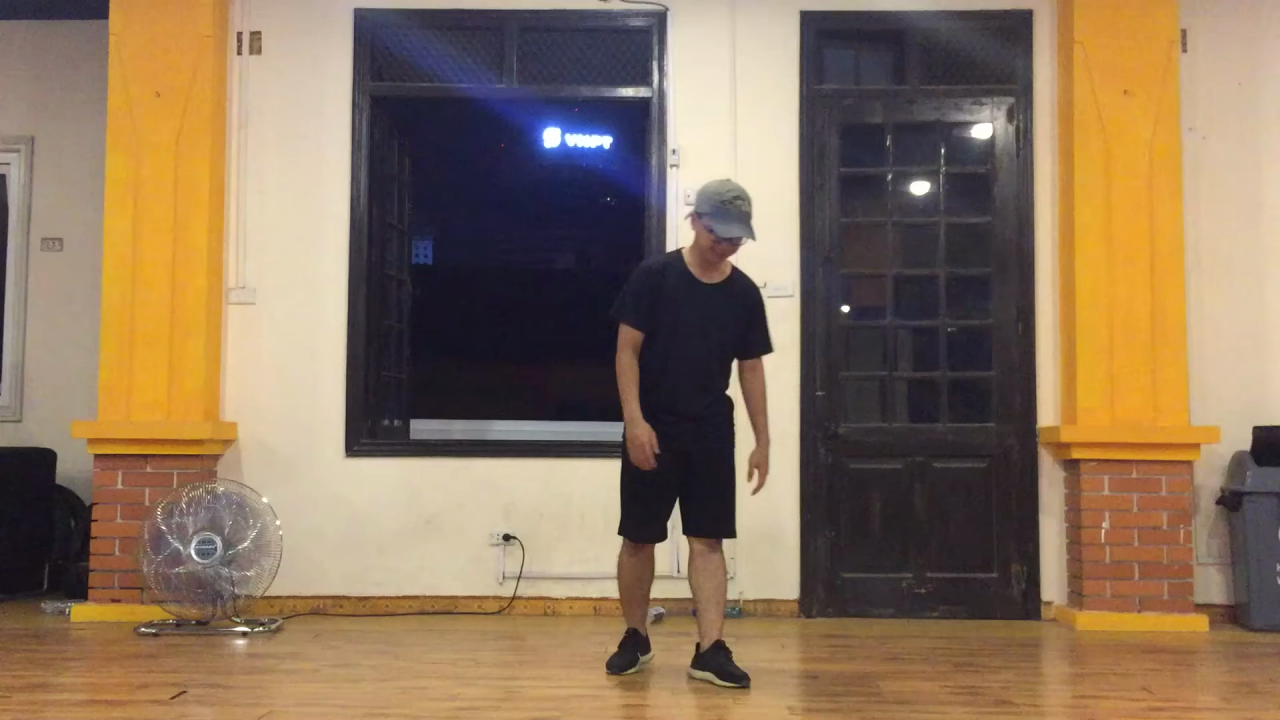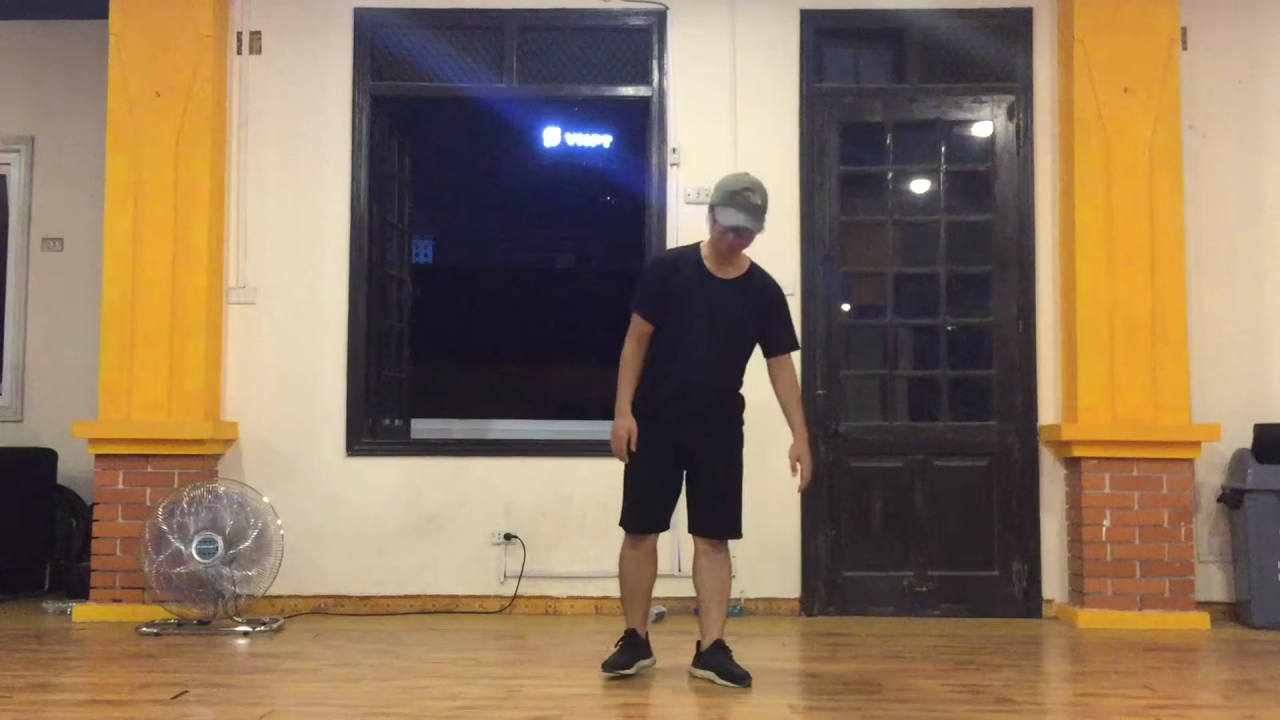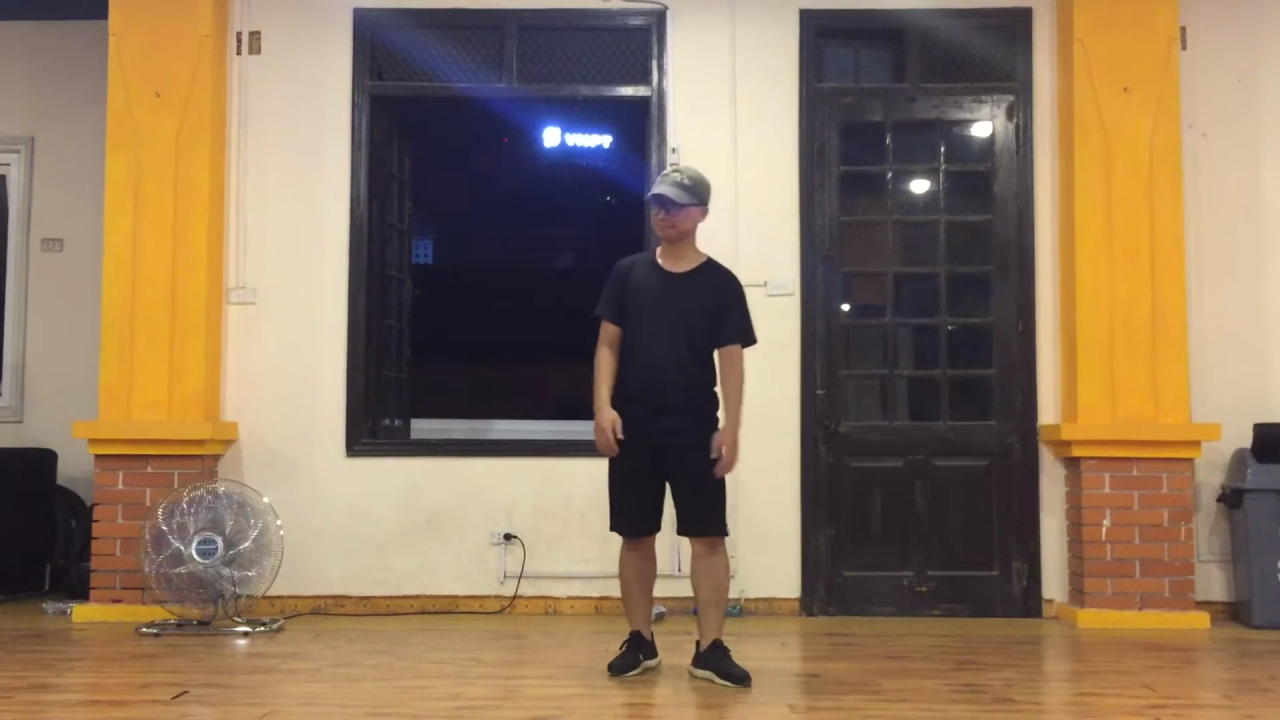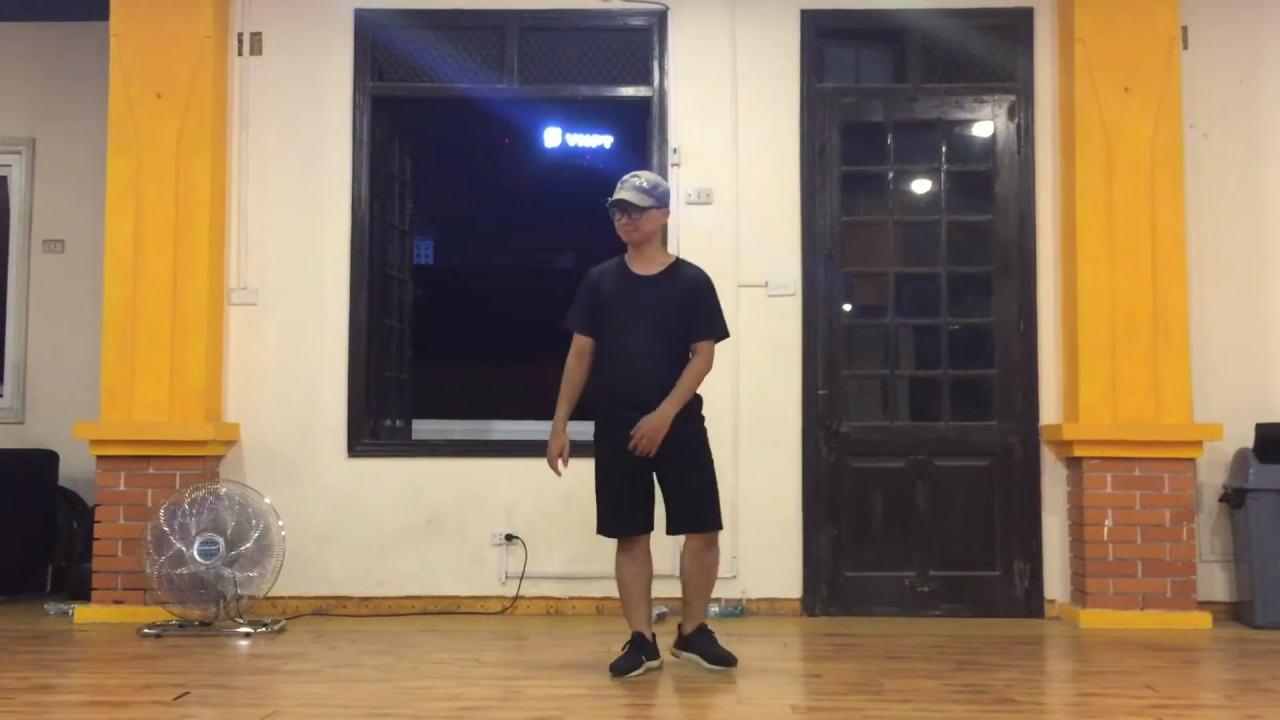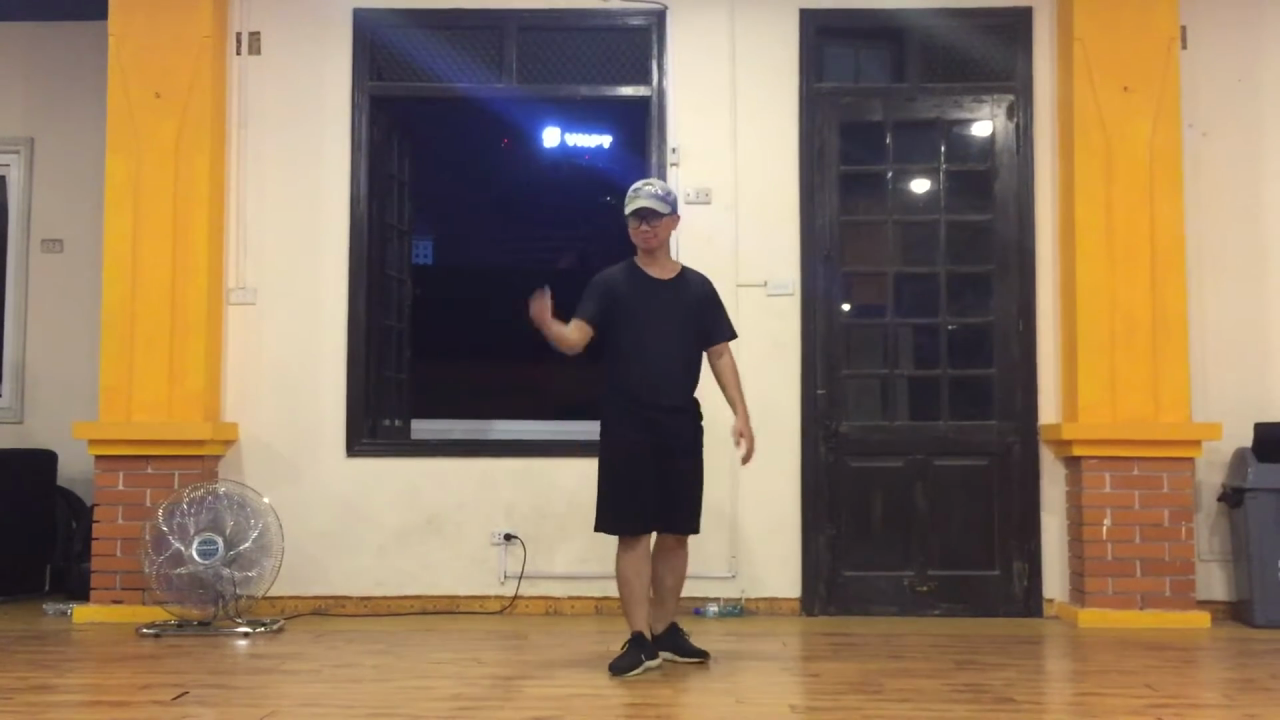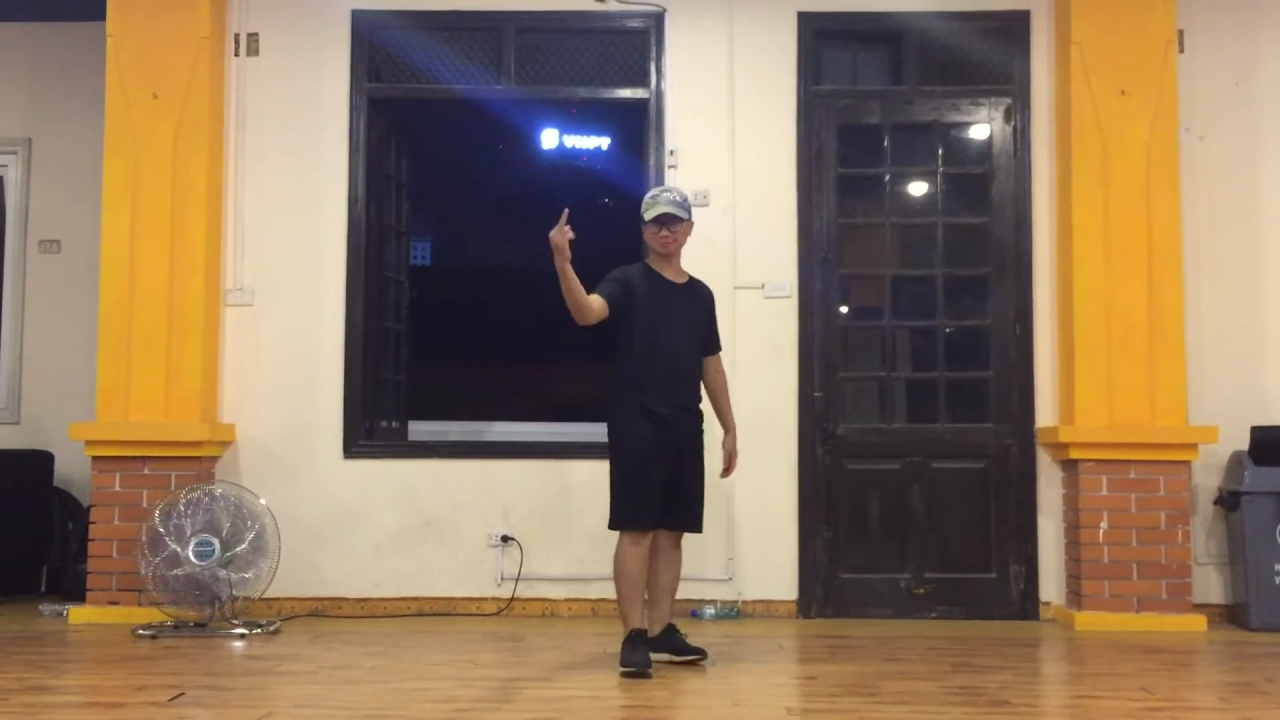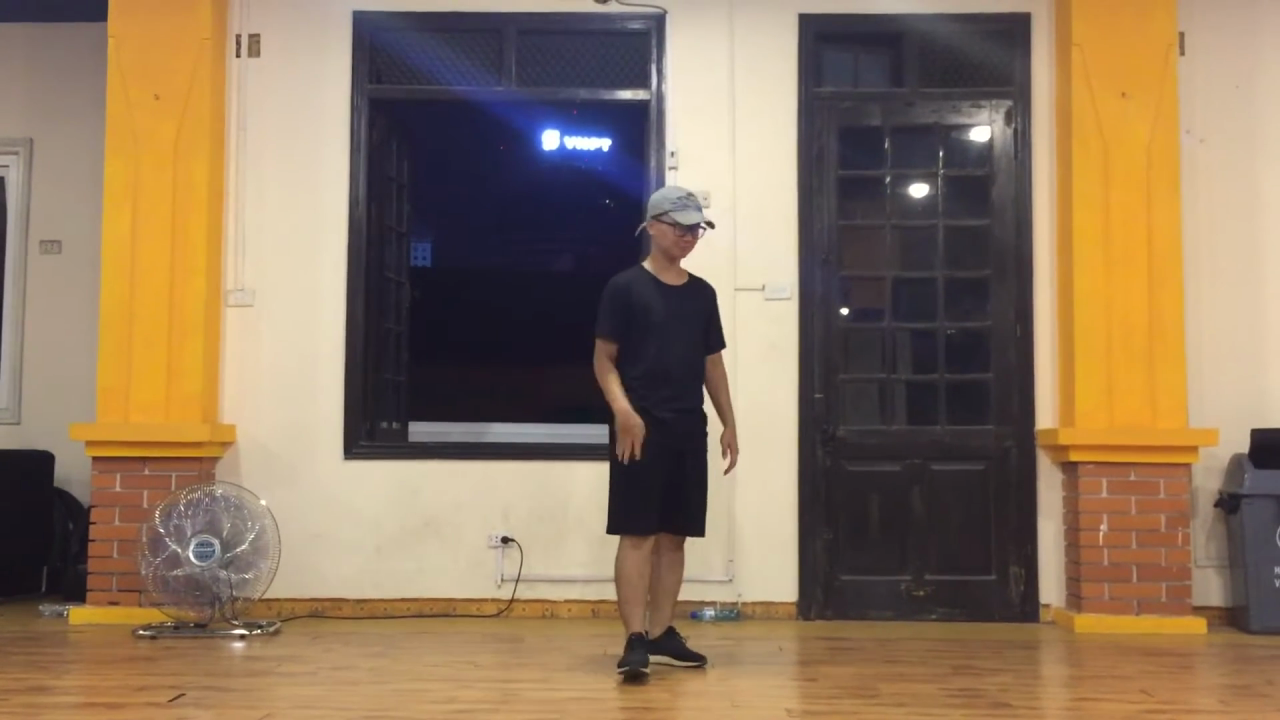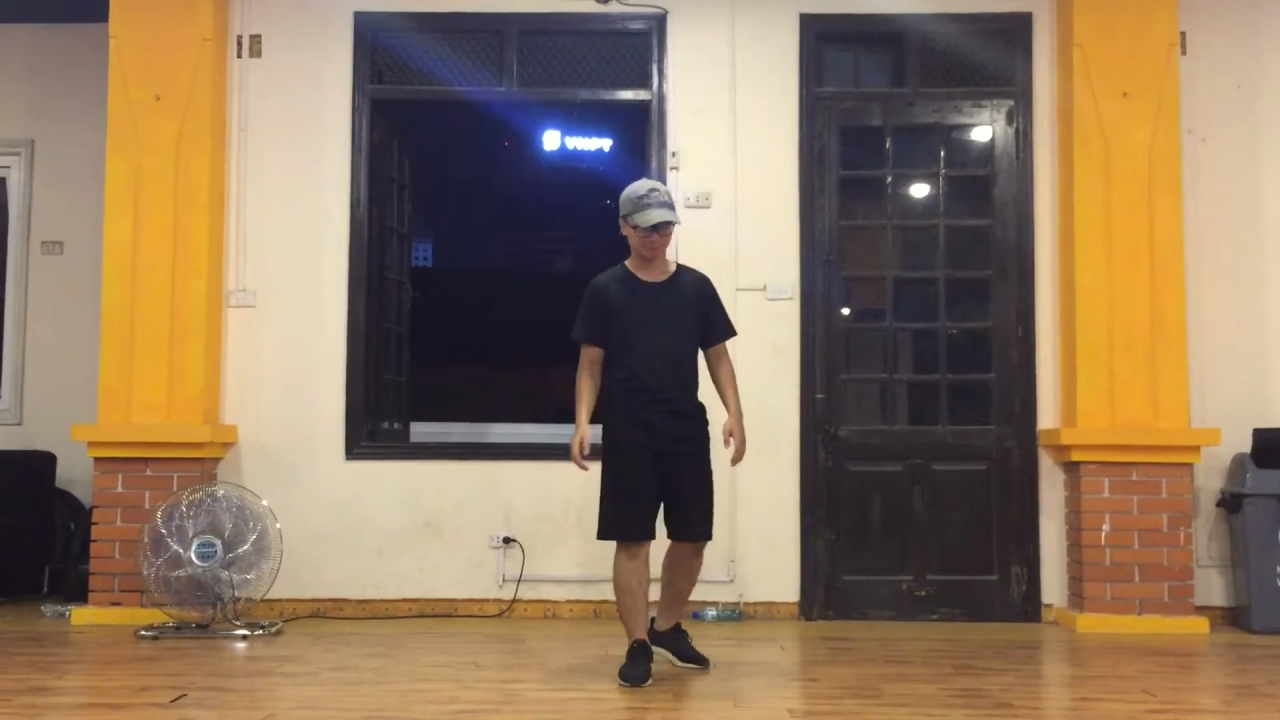
dt=0.4s
person 1, frame 1
left shoulder: (745, 294)
right shoulder: (654, 276)
left elbow: (751, 368)
right elbow: (627, 351)
left wrist: (763, 440)
right wrist: (635, 421)
left hip: (712, 432)
right hip: (652, 428)
left knee: (708, 538)
right knee: (639, 537)
left ankle: (710, 649)
right ankle: (635, 636)
person 1, frame 2
left shoulder: (764, 291)
right shoulder: (667, 268)
left elbow: (781, 364)
right elbow: (637, 341)
left wrist: (799, 436)
right wrist: (623, 411)
left hip: (719, 428)
right hip: (655, 422)
left knee: (713, 538)
right knee: (640, 531)
left ankle: (711, 648)
right ankle: (635, 638)
person 1, frame 3
left shoulder: (721, 283)
right shoulder: (628, 273)
left elbow: (731, 361)
right elbow: (609, 344)
left wrist: (731, 426)
right wrist: (604, 407)
left hip: (695, 428)
right hip: (634, 426)
left knee: (708, 536)
right knee: (637, 535)
left ankle: (710, 649)
right ankle: (640, 639)
person 1, frame 4
left shoulder: (692, 282)
right shoulder: (600, 280)
left elbow: (702, 356)
right elbow: (581, 355)
left wrist: (662, 415)
right wrist: (559, 424)
left hip: (678, 427)
right hip: (616, 429)
left knee: (702, 531)
right knee: (630, 536)
left ankle: (693, 630)
right ankle: (642, 640)
person 1, frame 5
left shoulder: (698, 288)
right shoulder: (611, 283)
left elbow: (720, 354)
right elbow: (575, 338)
left wrist: (740, 413)
right wrist: (548, 326)
left hip: (682, 427)
right hip: (627, 427)
left knee: (675, 534)
right knee: (633, 533)
left ankle: (664, 630)
right ankle: (639, 639)
person 1, frame 6
left shoulder: (701, 294)
right shoulder: (627, 281)
left elbow: (711, 366)
right elbow: (587, 312)
left wrist: (729, 429)
right wrist: (563, 265)
left hip: (686, 426)
right hip: (637, 422)
left knee: (671, 532)
right knee: (636, 530)
left ankle: (660, 631)
right ankle: (634, 636)
person 1, frame 7
left shoulder: (702, 294)
right shoulder: (625, 287)
right elbow: (603, 357)
left wrist: (728, 423)
right wrist: (622, 409)
left hip: (688, 429)
right hip: (641, 428)
left knee: (673, 534)
right knee: (636, 533)
left ankle: (661, 633)
right ankle: (635, 640)
person 1, frame 8
left shoulder: (696, 286)
right shoulder: (605, 289)
left elbow: (717, 354)
right elbow: (590, 363)
left wrist: (734, 413)
right wrist: (583, 424)
left hip: (687, 429)
right hip: (629, 433)
left knee: (693, 536)
right knee: (632, 540)
left ankle: (667, 626)
right ankle: (638, 647)
